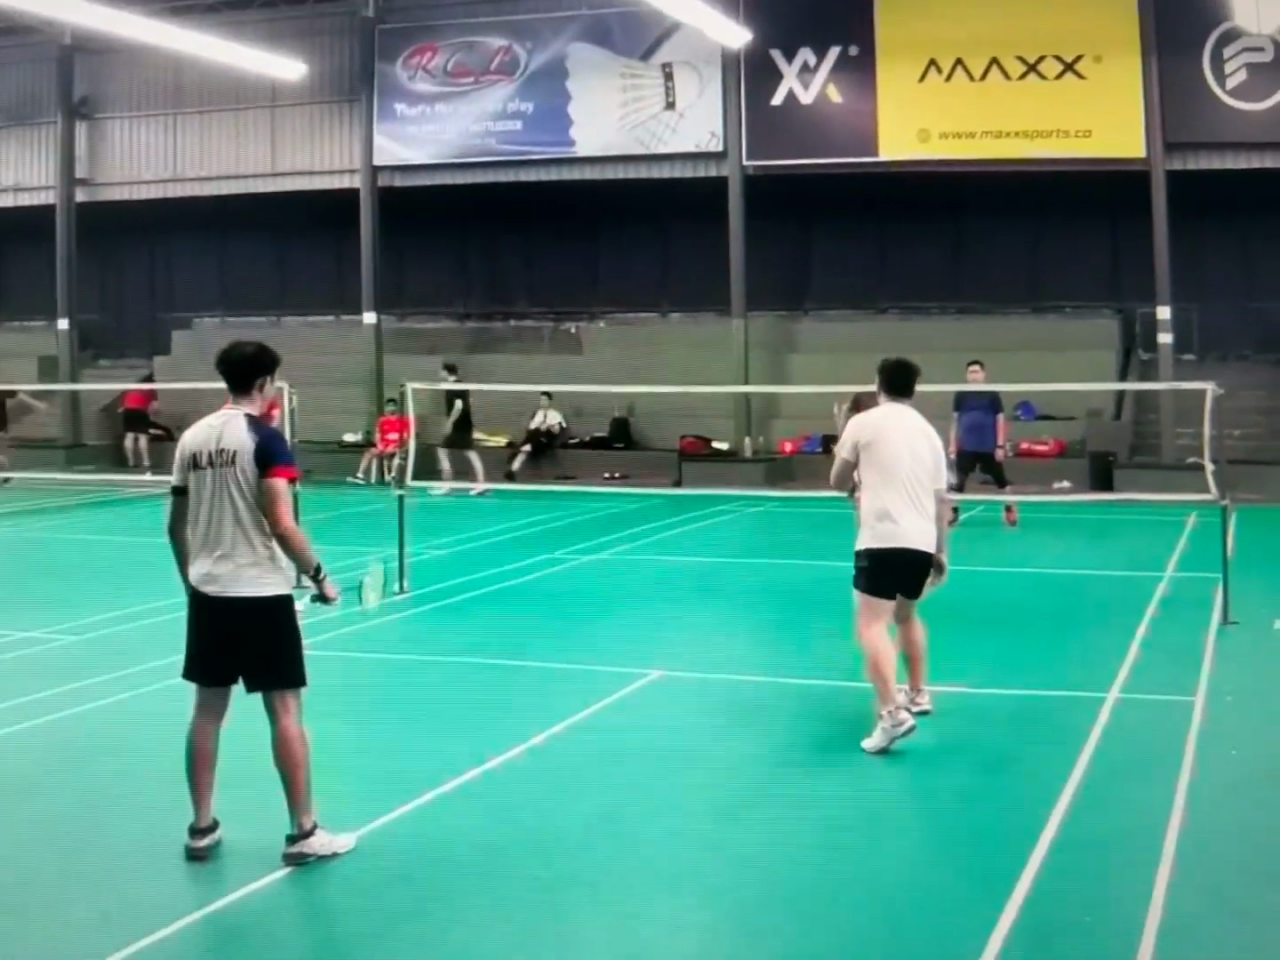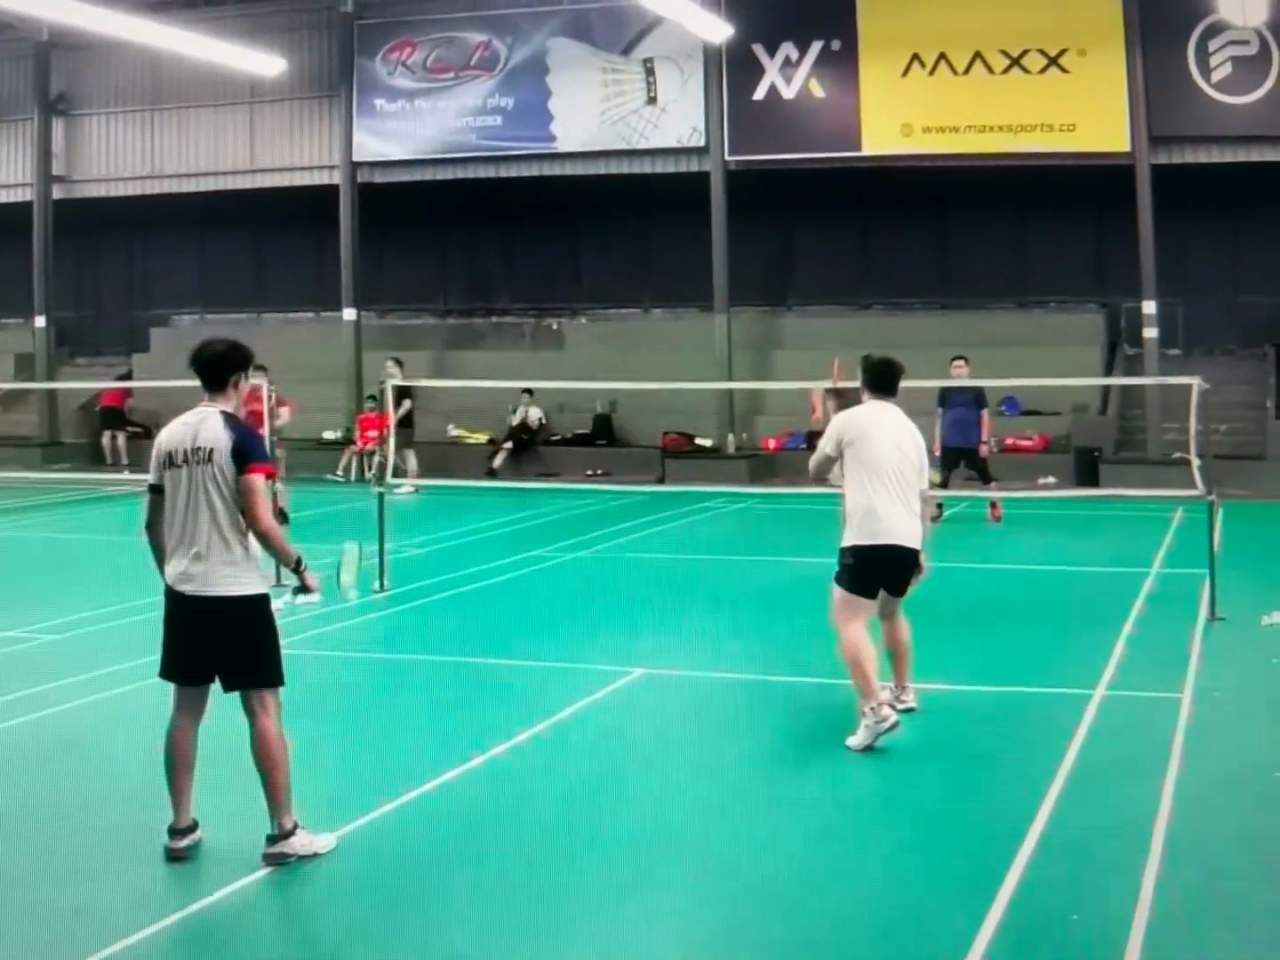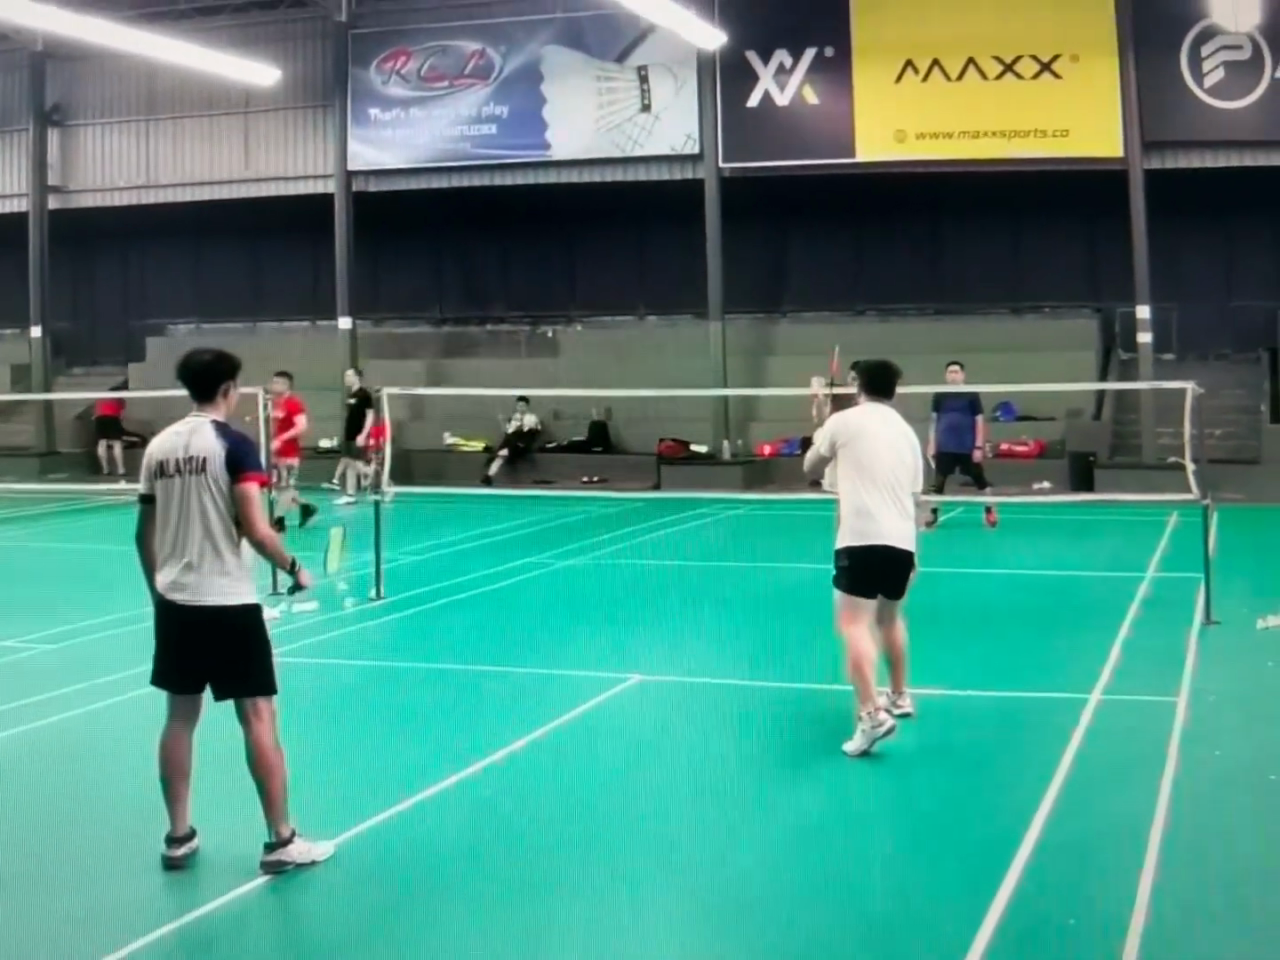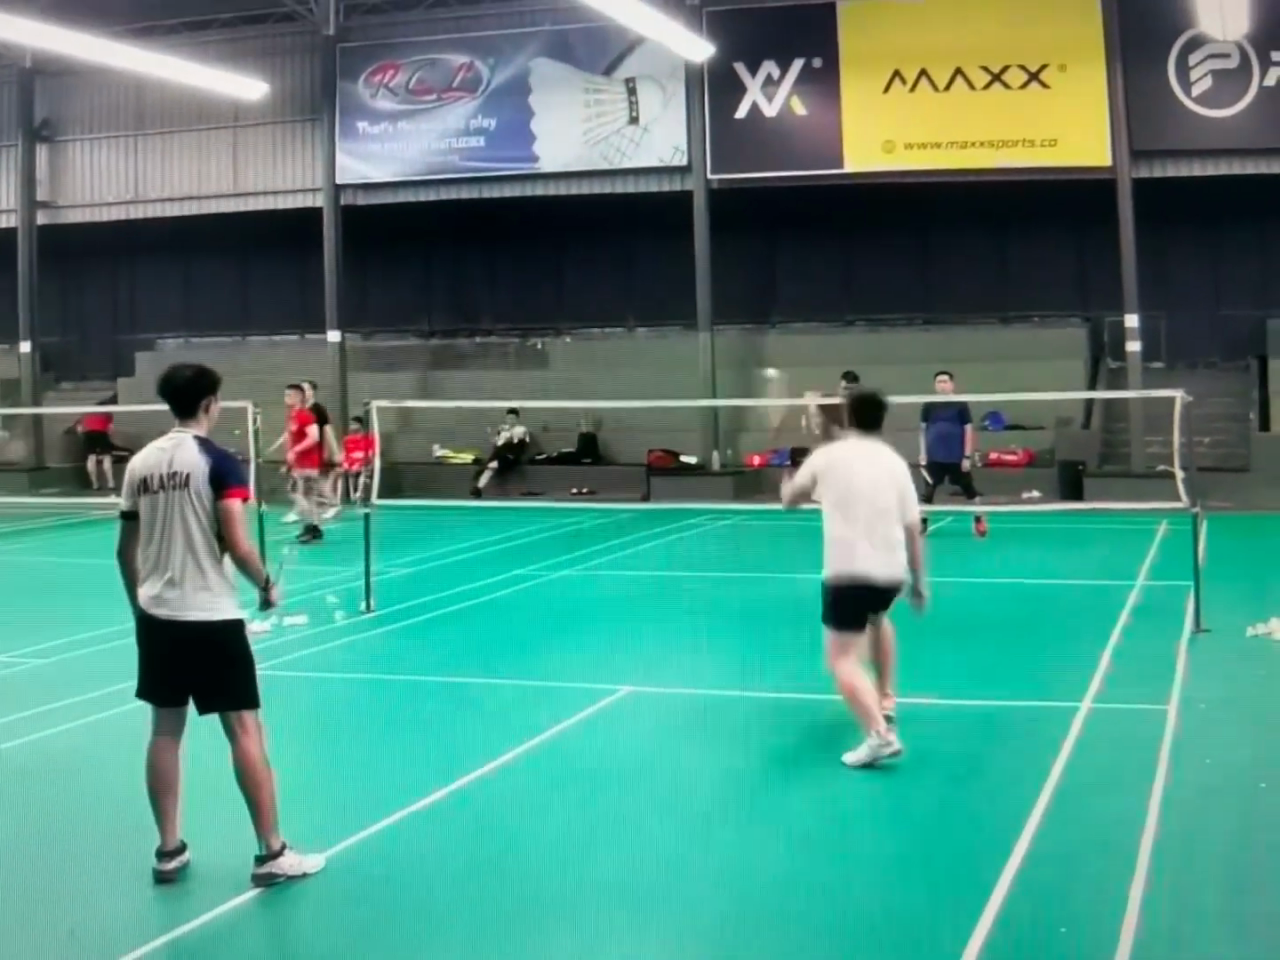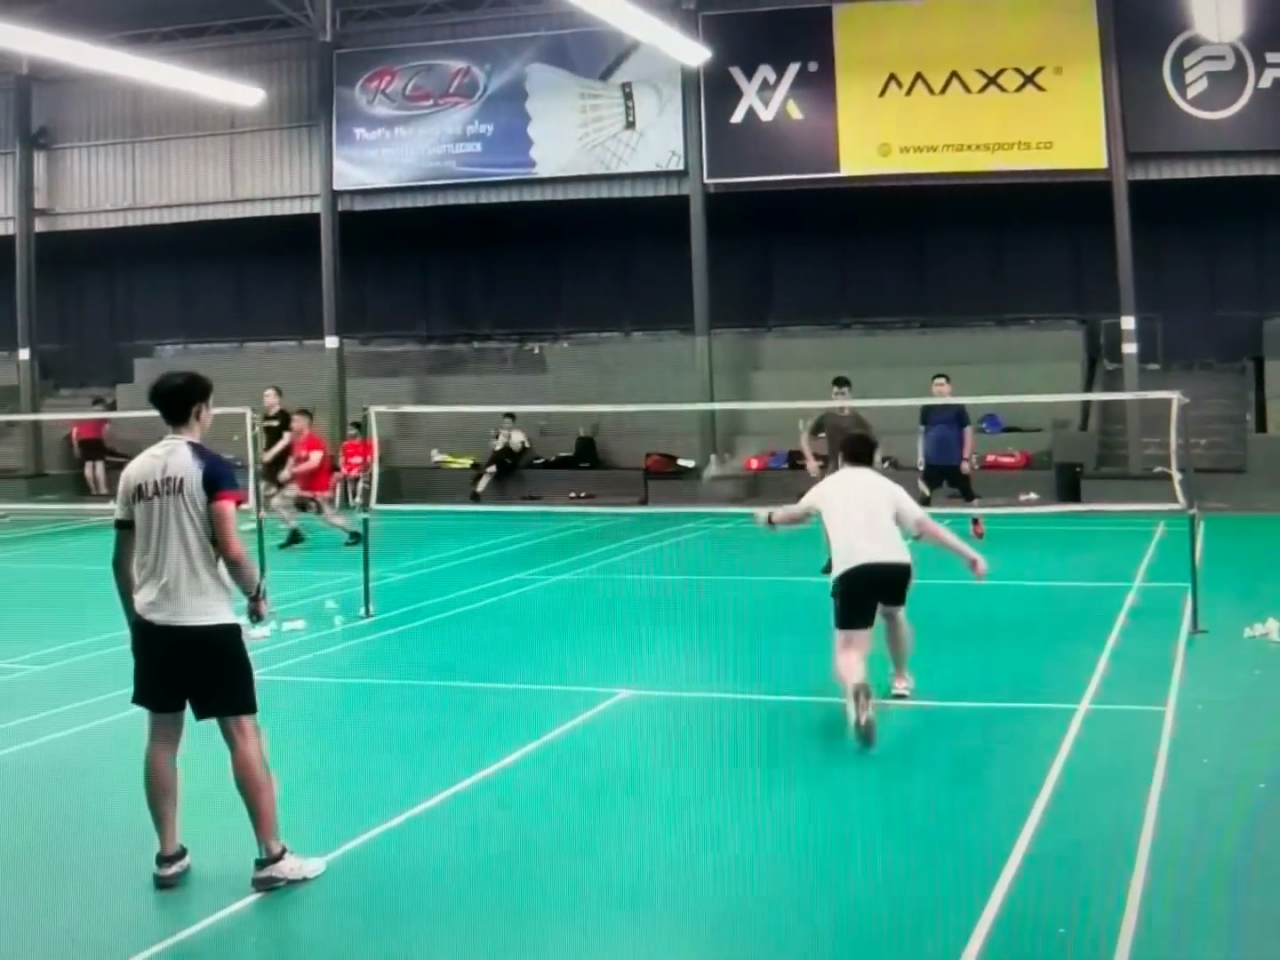
dt=0.4s
person 1, frame 1
left shoulder: (192, 438)
right shoulder: (265, 439)
left elbow: (177, 527)
right elbow: (282, 526)
right wrist: (320, 577)
left hip: (209, 593)
right hip: (261, 594)
left knee: (208, 710)
right knee: (285, 711)
left ankle: (201, 828)
right ankle: (304, 833)
person 1, frame 2
left shoulder: (168, 435)
right shoulder: (241, 435)
left elbow: (153, 524)
right elbow: (261, 522)
right wrist: (300, 568)
left hip: (184, 592)
right hip: (237, 594)
left knee: (186, 709)
right knee: (263, 710)
left ankle: (181, 828)
right ankle: (284, 833)
person 1, frame 3
left shoulder: (158, 446)
right shoulder: (233, 445)
left elbow: (144, 535)
right elbow: (257, 531)
right wrist: (294, 569)
left hip: (175, 601)
right hip: (228, 603)
left knee: (179, 717)
right knee: (258, 718)
left ankle: (178, 837)
right ankle: (282, 841)
person 1, frame 4
left shoulder: (139, 463)
right shoulder: (217, 461)
left elbow: (125, 551)
right elbow: (238, 547)
right wrist: (266, 585)
left hip: (157, 617)
right hip: (211, 618)
left knee: (165, 731)
right knee: (245, 731)
left ankle: (169, 850)
right ankle: (272, 853)
person 1, frame 5
left shoulder: (133, 471)
right shoulder: (210, 466)
left elbow: (121, 560)
right elbow: (231, 551)
left wrist: (135, 618)
right wrist: (256, 594)
left hip: (154, 623)
right hip: (208, 623)
left knee: (162, 736)
right knee: (244, 735)
left ankle: (169, 855)
right ankle: (272, 857)
person 2, frame 1
left shoulder: (862, 423)
right shoulder: (928, 431)
left elbow: (837, 483)
right elbow: (941, 498)
left wrist: (859, 483)
right wrist: (940, 550)
left hip: (881, 541)
right hip: (921, 543)
left knee: (871, 626)
right knee: (907, 615)
left ankle: (892, 714)
right ankle: (917, 694)
person 2, frame 2
left shoulder: (848, 419)
right shoulder: (911, 429)
left elbow: (816, 472)
left wrist: (836, 458)
right wrist: (921, 552)
left hip: (868, 538)
right hip: (907, 540)
left knee: (850, 623)
right knee: (891, 612)
left ankle: (875, 710)
right ankle: (903, 691)
person 2, frame 3
left shoulder: (843, 421)
right shoulder: (906, 431)
left elbow: (810, 468)
left wrist: (822, 441)
right wrist: (912, 552)
left hip: (862, 540)
right hip: (901, 542)
left knee: (854, 626)
right knee: (889, 618)
left ankle: (872, 716)
right ankle: (899, 697)
person 2, frame 4
left shoulder: (826, 457)
right shoulder: (896, 464)
left elbow: (790, 499)
right elbow: (913, 530)
left wrist: (789, 485)
right wrist: (919, 581)
left hip: (848, 573)
right hip: (889, 572)
left knee: (842, 659)
right knee: (878, 620)
left ankle: (880, 734)
right ankle: (885, 699)
person 2, frame 5
left shoulder: (828, 485)
right shoulder: (888, 486)
left elbow: (794, 514)
right elbow: (925, 526)
left wrist: (769, 517)
right wrist: (971, 554)
left hip: (853, 569)
right hip: (895, 564)
left knee: (848, 654)
right knee: (893, 613)
left ankle: (856, 687)
right ankle: (901, 679)
